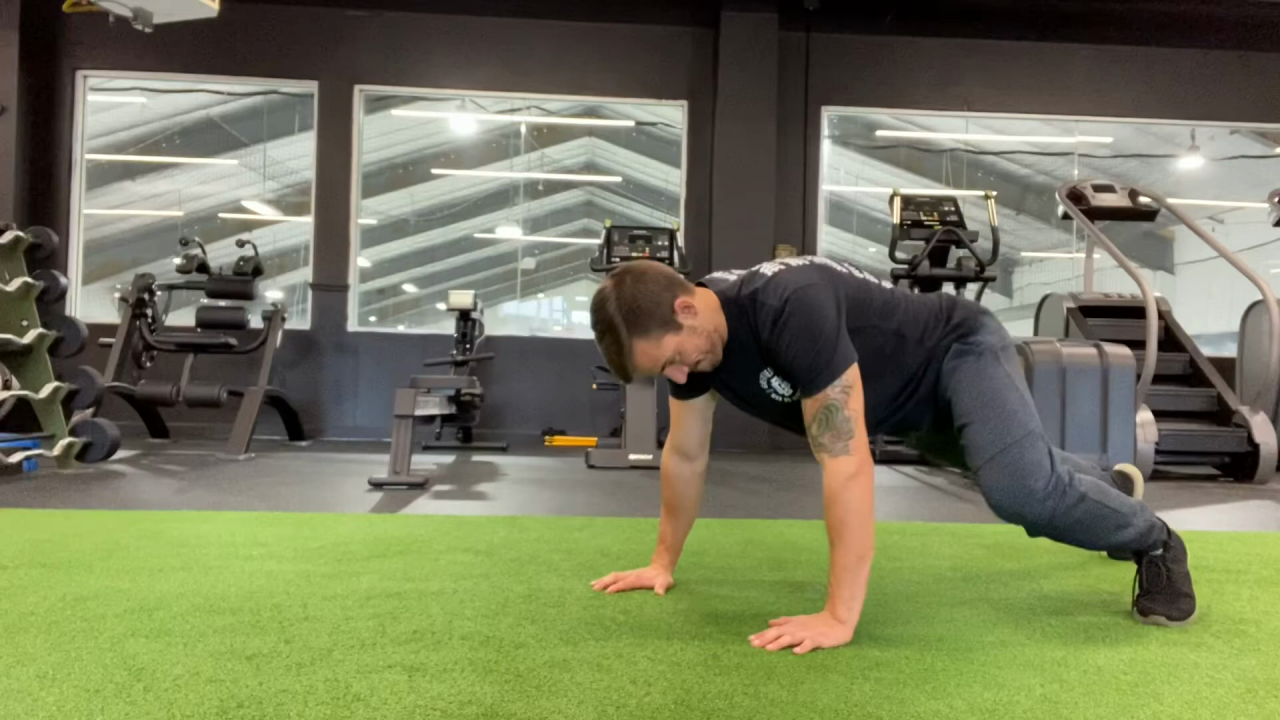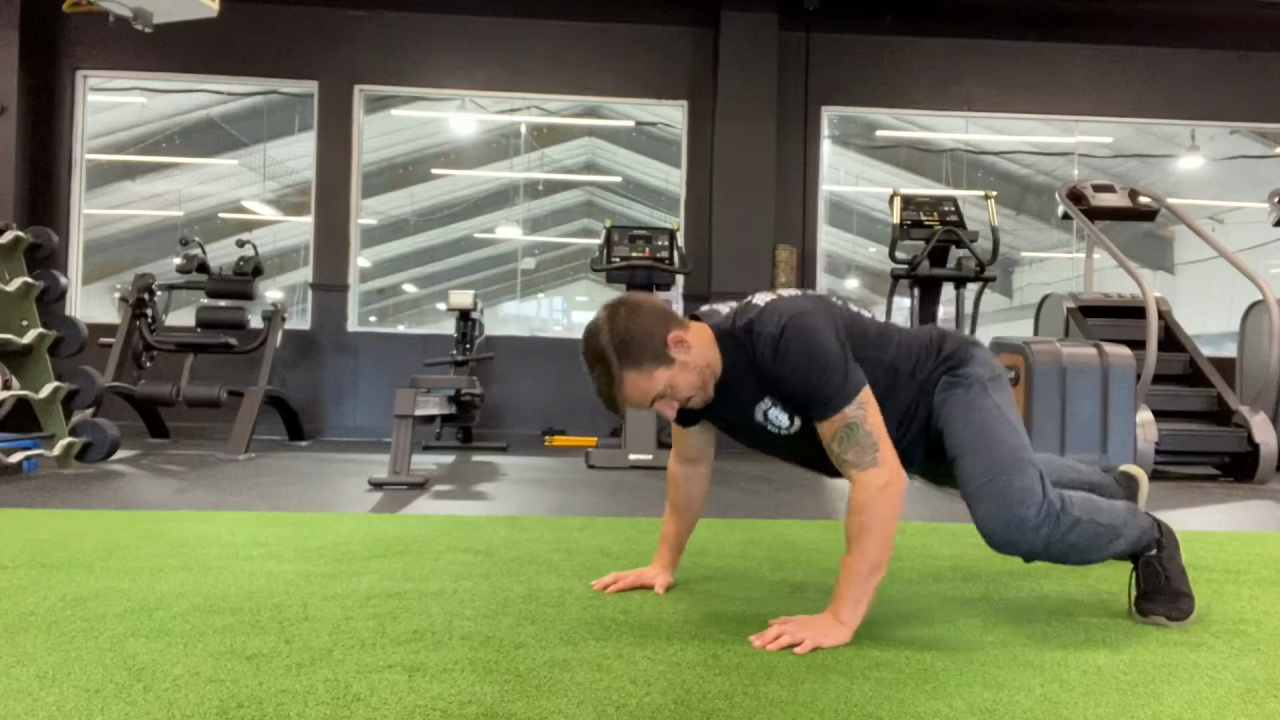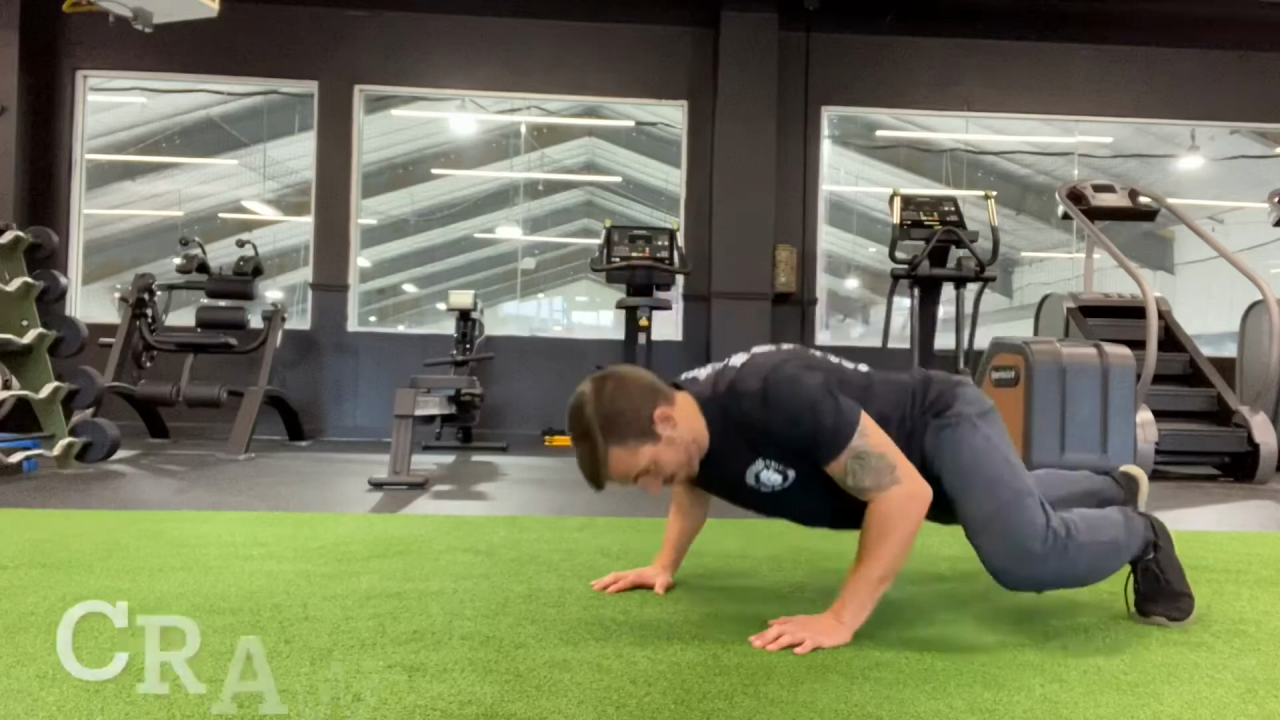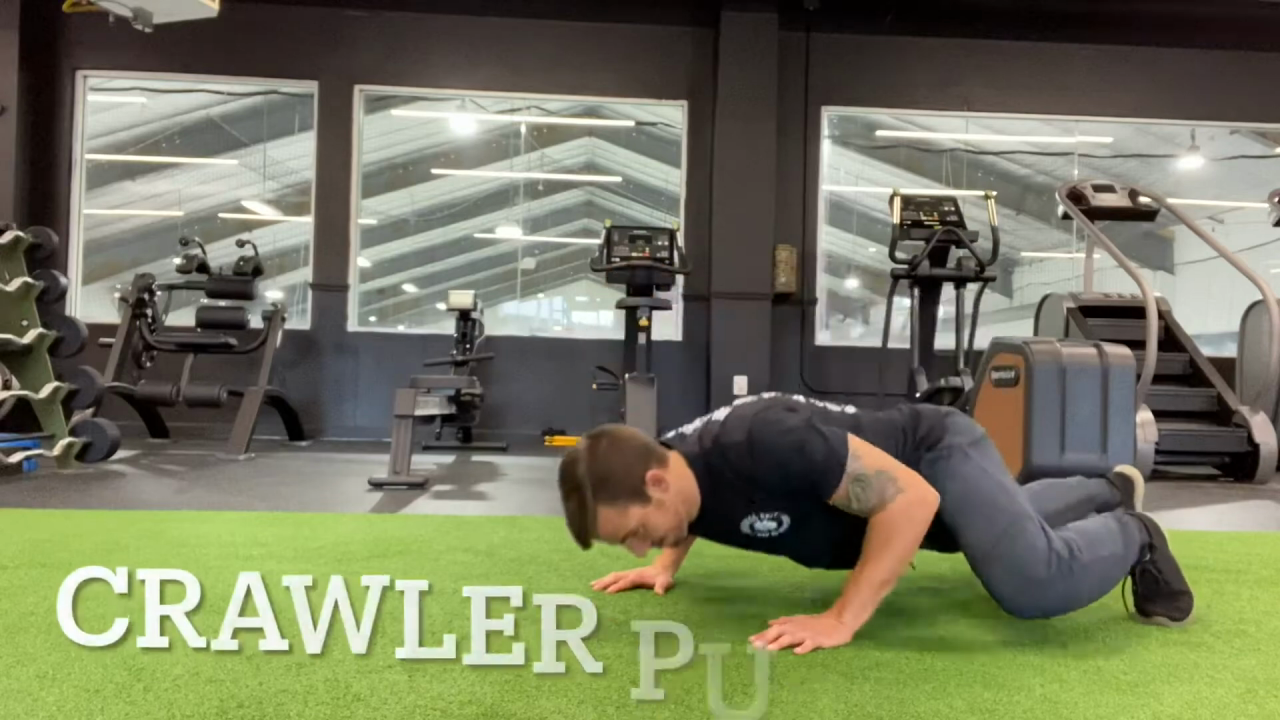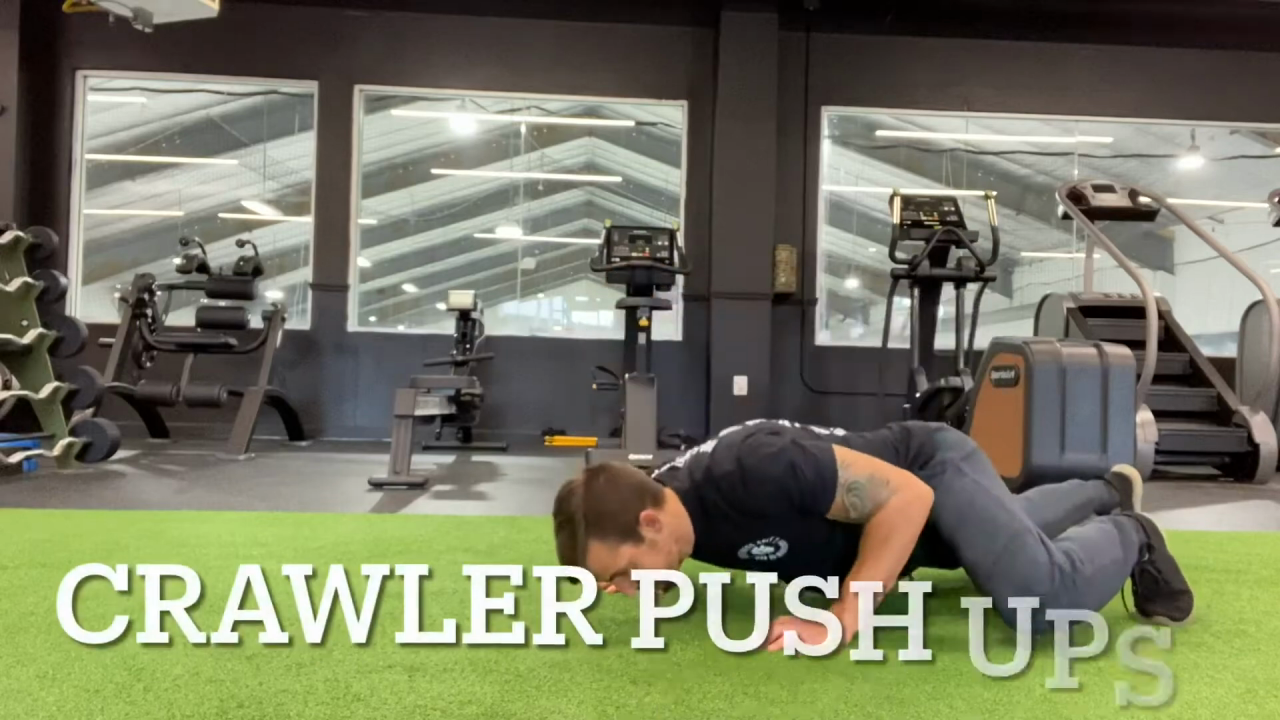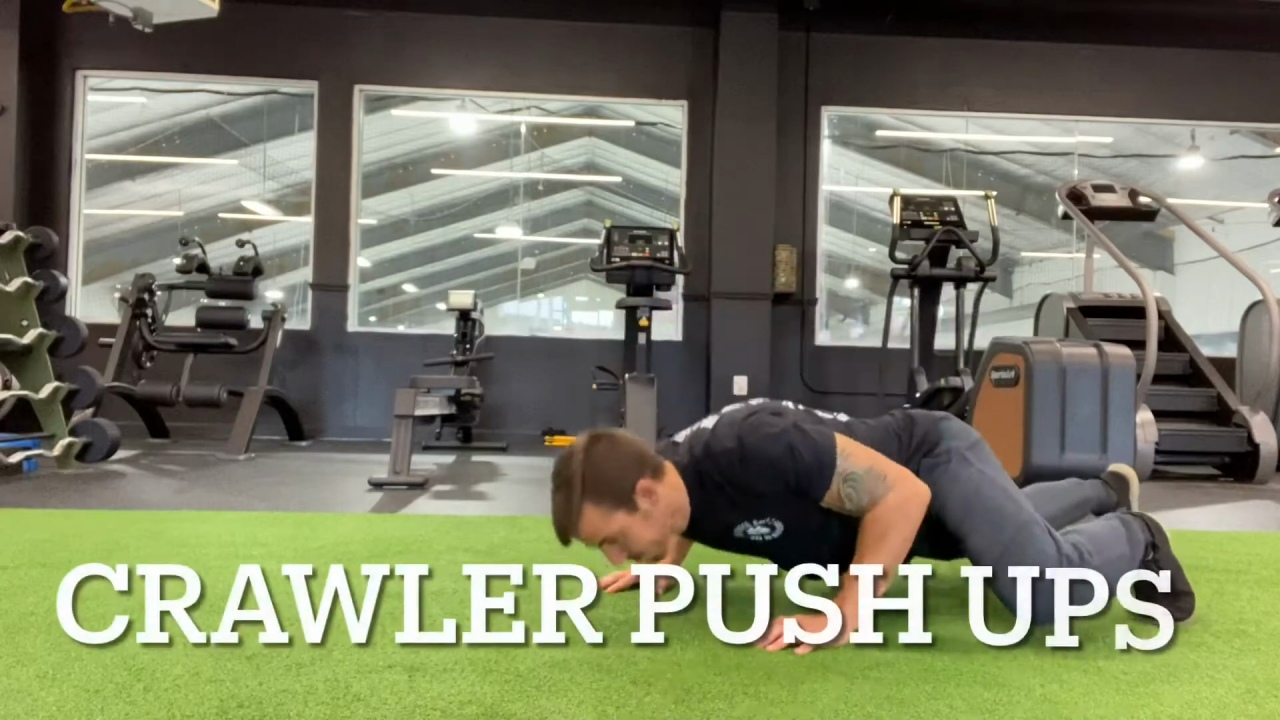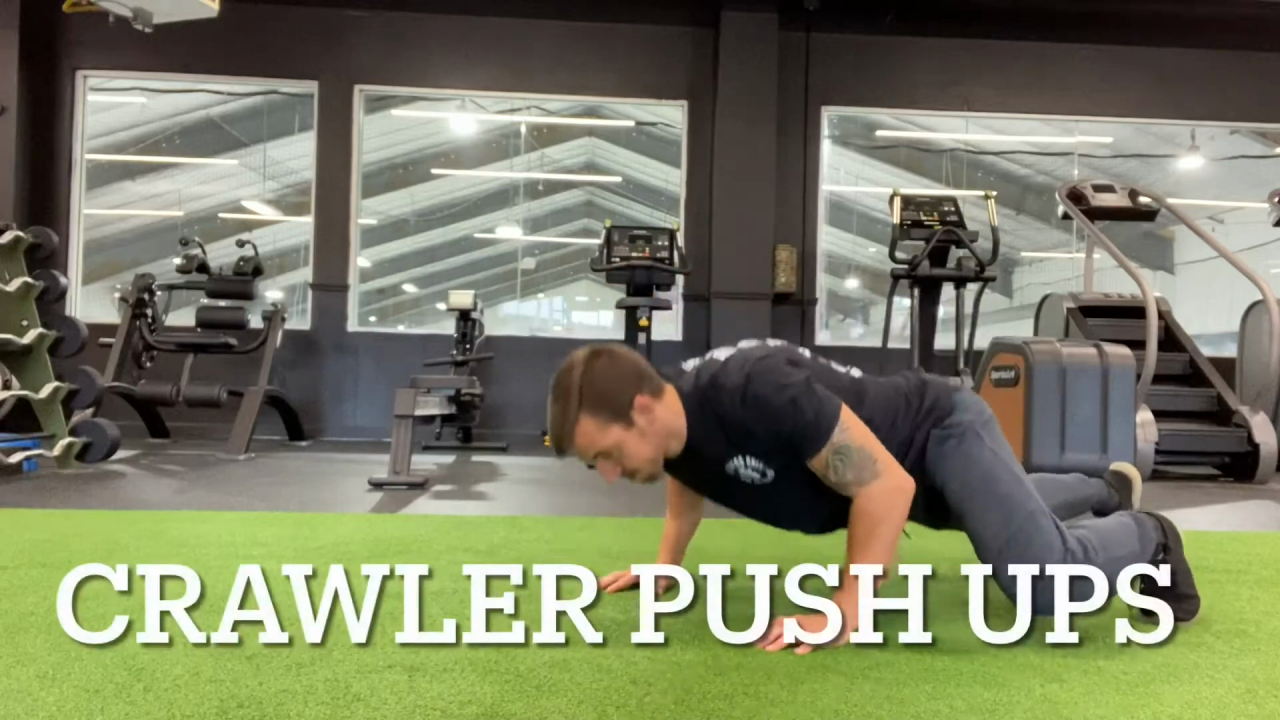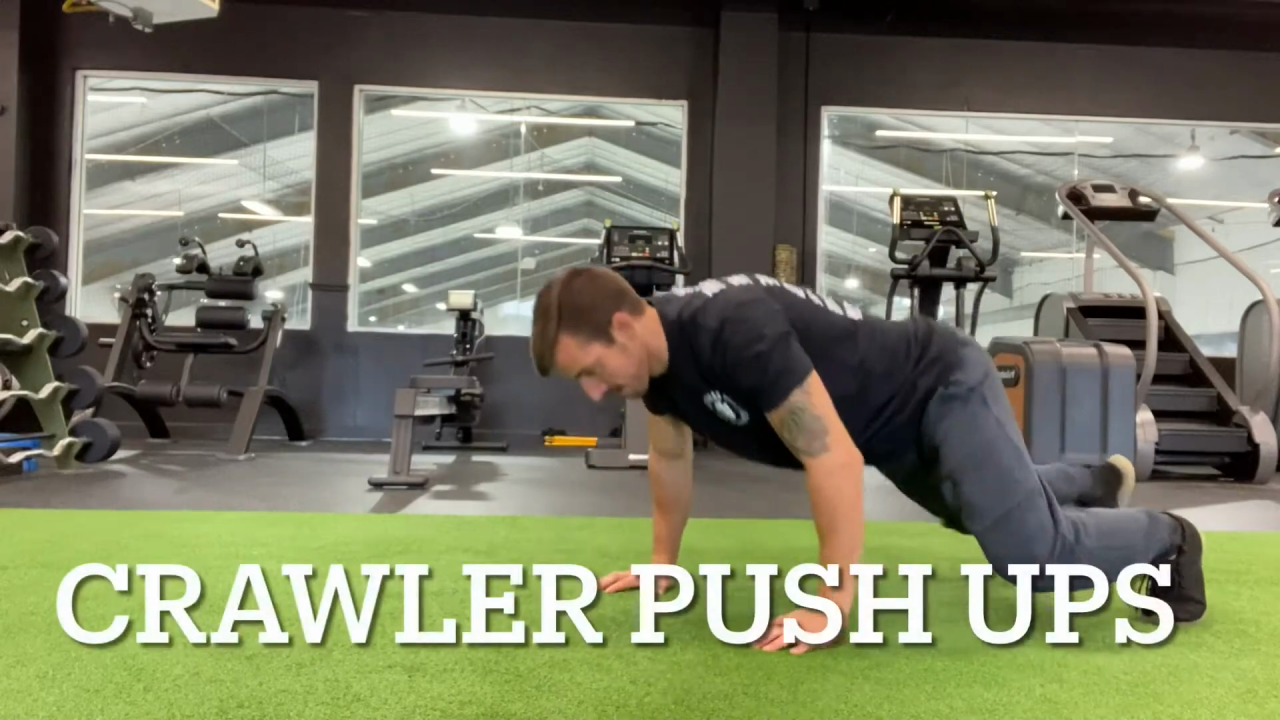
dt=0.2s
person 1, frame 1
left shoulder: (790, 307)
right shoulder: (684, 335)
left elbow: (847, 464)
right elbow: (685, 453)
left wrist: (839, 617)
right wrist: (663, 561)
left hip: (960, 349)
right hip: (909, 386)
left knee: (1021, 490)
right knee: (1004, 460)
left ankle: (1151, 538)
right ankle: (1112, 485)
person 1, frame 2
left shoulder: (785, 339)
right shoulder: (682, 369)
left elbow: (879, 477)
right elbow: (689, 460)
left wrist: (841, 617)
right wrist: (665, 560)
left hip: (953, 380)
right hip: (905, 408)
left knee: (1017, 518)
right knee: (1001, 475)
left ankle: (1143, 535)
right ankle: (1114, 486)
person 1, frame 3
left shoulder: (772, 398)
right shoulder: (683, 424)
left elbow: (905, 493)
right elbow: (699, 481)
left wrist: (841, 618)
right wrist: (667, 561)
left hip: (943, 422)
right hip: (901, 440)
left knee: (1026, 552)
right knee: (1005, 501)
left ankle: (1134, 534)
right ankle: (1114, 487)
person 1, frame 4
left shoulder: (759, 448)
right shoulder: (676, 467)
left elbow: (912, 497)
left wrist: (842, 620)
right wrist: (664, 566)
left hip: (934, 456)
right hip: (898, 486)
left knee: (1033, 581)
right knee: (1009, 520)
left ankle: (1129, 538)
right ankle: (1110, 490)
person 1, frame 5
left shoulder: (749, 472)
right shoulder: (674, 495)
left elbow: (907, 495)
left wrist: (844, 618)
right wrist: (662, 572)
left hip: (930, 469)
right hip: (894, 500)
left knee: (1037, 593)
right knee: (1007, 529)
left ankle: (1127, 539)
right ankle: (1110, 490)
person 1, frame 6
left shoulder: (751, 449)
right shoulder: (673, 477)
left elbow: (903, 494)
left wrist: (846, 613)
right wrist: (667, 567)
left hip: (933, 460)
right hip: (900, 494)
left knee: (1039, 586)
right knee: (1011, 524)
left ankle: (1134, 541)
right ankle: (1108, 491)
person 1, frame 7
left shoulder: (756, 389)
right shoulder: (671, 412)
left elbow: (888, 484)
right elbow: (691, 476)
left wrist: (846, 609)
right wrist: (667, 563)
left hip: (940, 428)
right hip: (904, 459)
left knee: (1037, 574)
right knee: (1004, 508)
left ankle: (1146, 539)
right ankle: (1109, 490)
person 1, frame 8
left shoulder: (736, 329)
right shoulder: (660, 352)
left elbow: (837, 462)
right elbow: (670, 456)
left wrist: (832, 605)
right wrist: (663, 559)
left hip: (944, 384)
right hip: (890, 412)
left knee: (1028, 552)
right knee: (966, 507)
left ankle: (1163, 537)
right ankle: (1096, 482)
